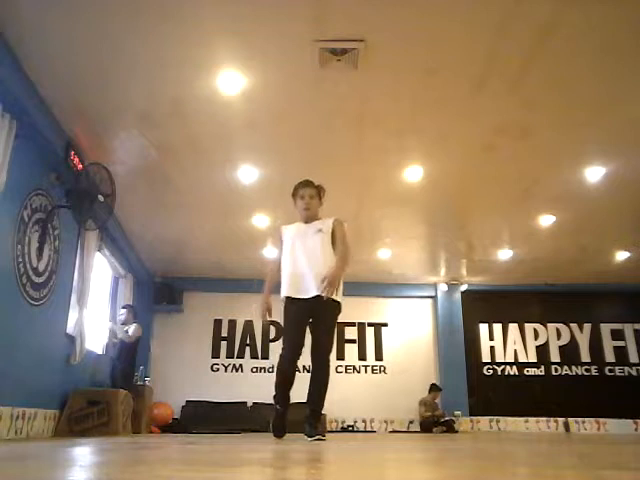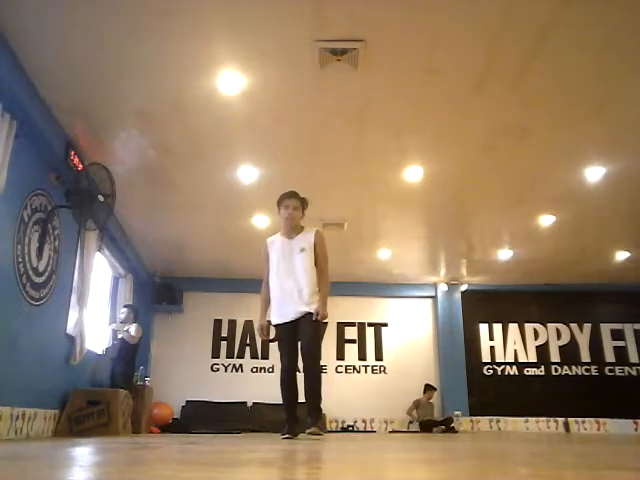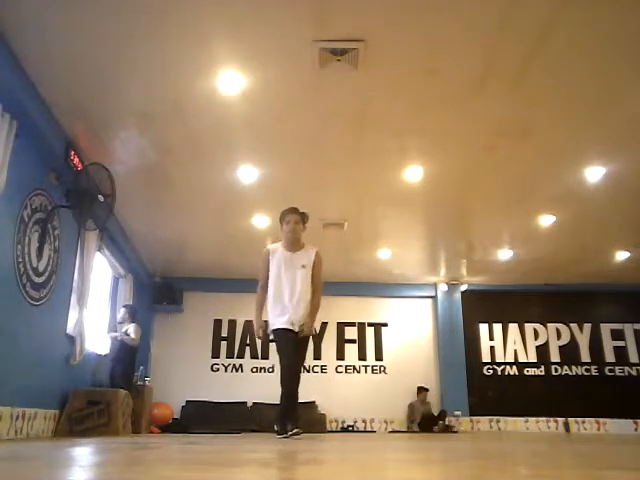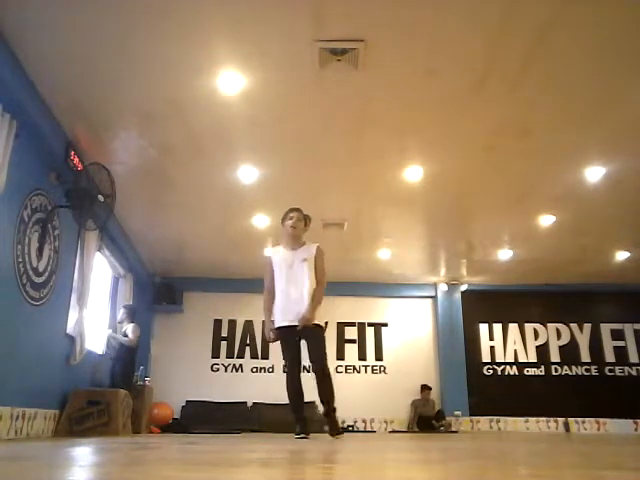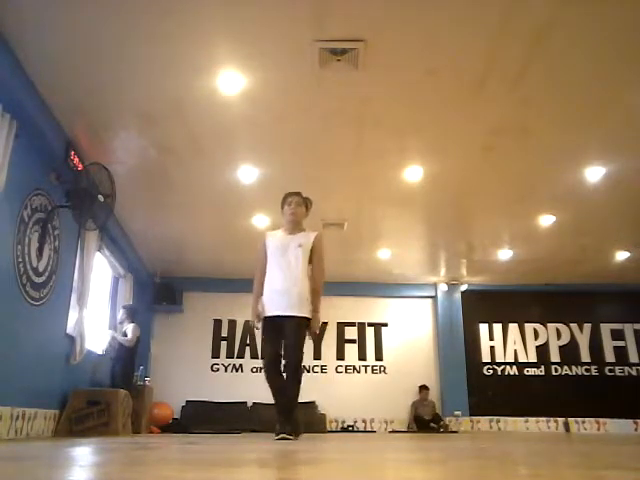
dt=0.7s
person 1, frame 1
left shoulder: (333, 225)
right shoulder: (286, 231)
left elbow: (343, 252)
right elbow: (277, 265)
left wrist: (335, 273)
right wrist: (265, 296)
left hip: (326, 296)
right hip: (295, 295)
left knee: (321, 358)
right knee: (290, 352)
left ankle: (313, 421)
right ankle: (280, 407)
person 1, frame 2
left shoulder: (314, 236)
right shoulder: (271, 243)
left elbow: (323, 272)
right elbow: (267, 282)
left wrist: (323, 302)
right wrist: (263, 315)
left hip: (309, 309)
right hip: (282, 313)
left knee: (311, 358)
right knee: (288, 366)
left ankle: (314, 415)
right ankle: (291, 422)
person 1, frame 3
left shoulder: (313, 255)
right shoulder: (270, 253)
left elbow: (316, 291)
right elbow: (262, 286)
left wrist: (310, 319)
right wrist: (258, 317)
left hip: (302, 323)
right hip: (279, 321)
left knee: (293, 371)
right knee: (289, 369)
left ankle: (282, 421)
right ankle: (292, 421)
person 1, frame 4
left shoulder: (315, 251)
right shoulder: (273, 254)
left elbow: (321, 284)
right elbow: (269, 289)
left wrist: (311, 310)
right wrist: (268, 320)
left hip: (310, 319)
right hip: (285, 320)
left knee: (320, 365)
right knee: (292, 371)
left ankle: (330, 413)
right ankle: (300, 422)
person 1, frame 5
left shoulder: (313, 239)
right shoulder: (269, 238)
left elbow: (317, 276)
right elbow: (261, 272)
left wrist: (315, 312)
right wrist: (255, 304)
left hip: (298, 309)
right hip: (271, 308)
left knee: (293, 363)
right knee: (270, 362)
left ankle: (286, 421)
right ankle: (286, 416)
